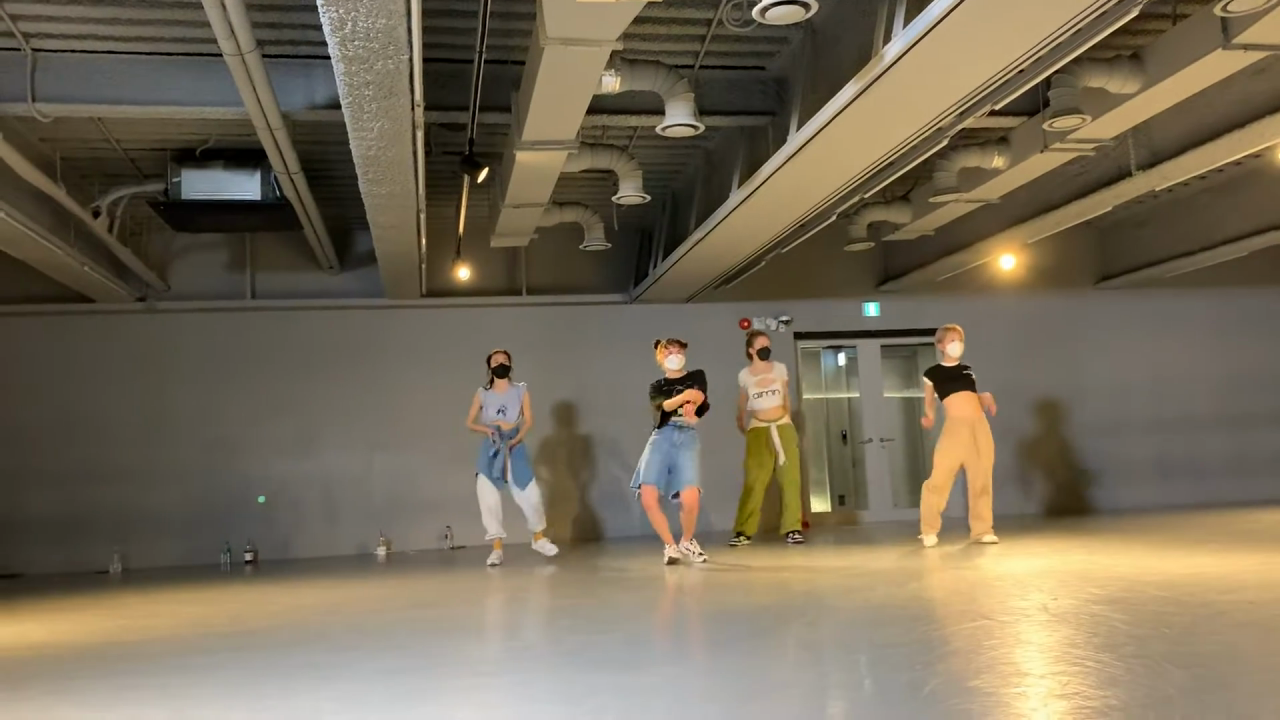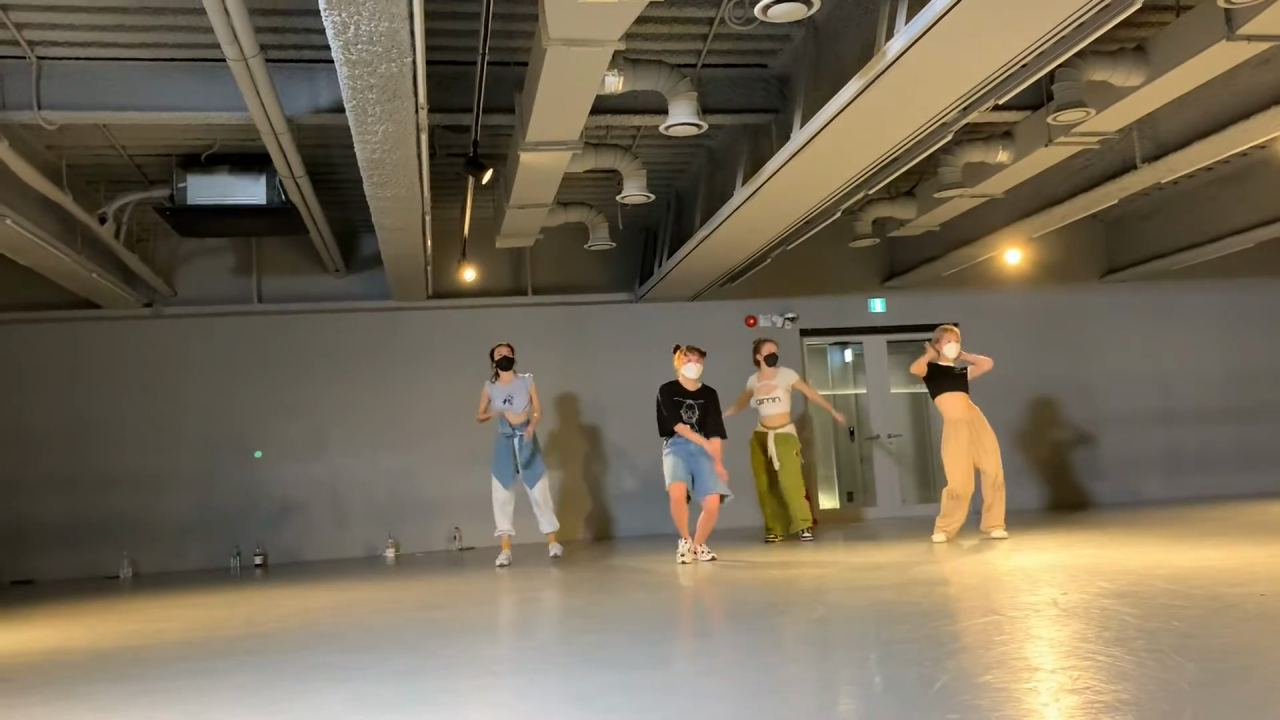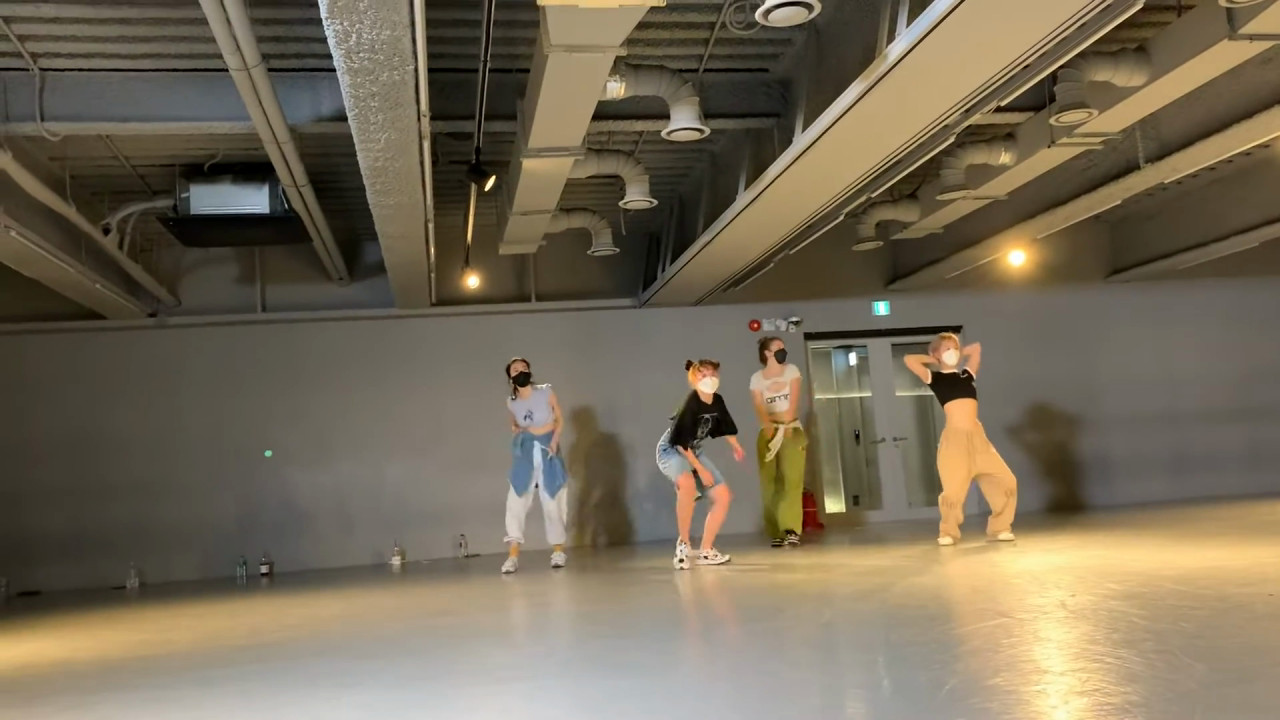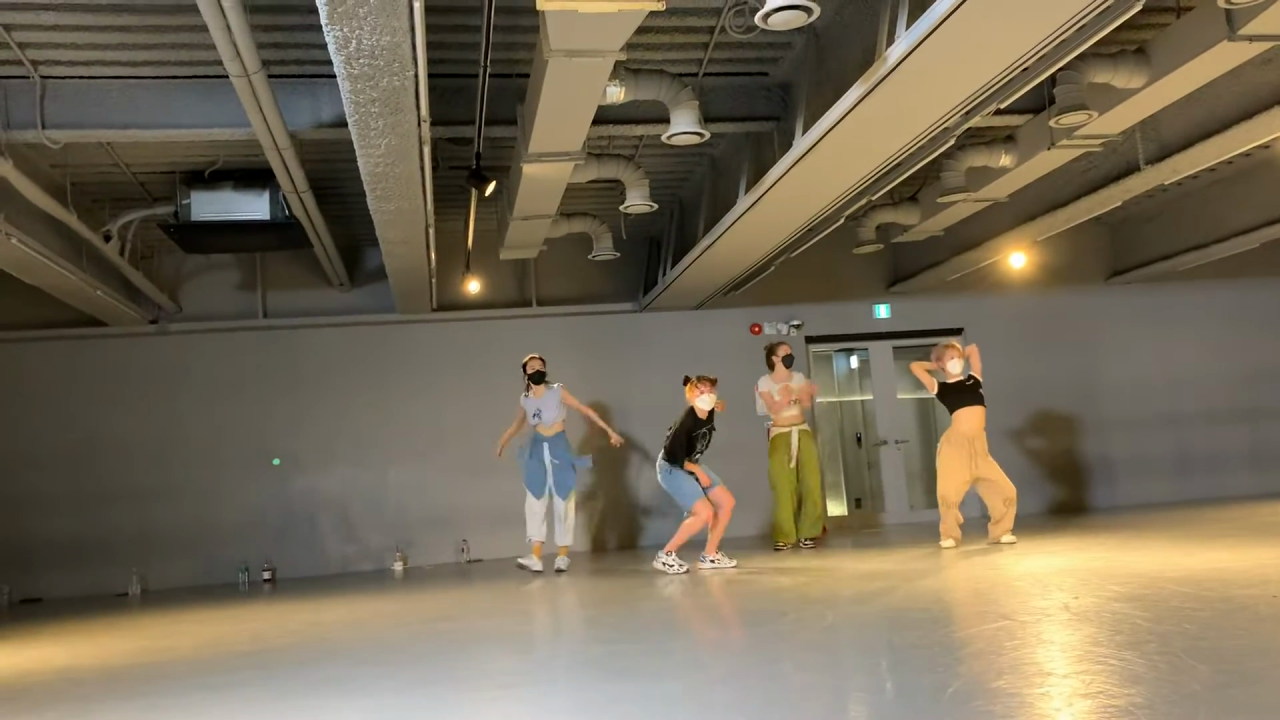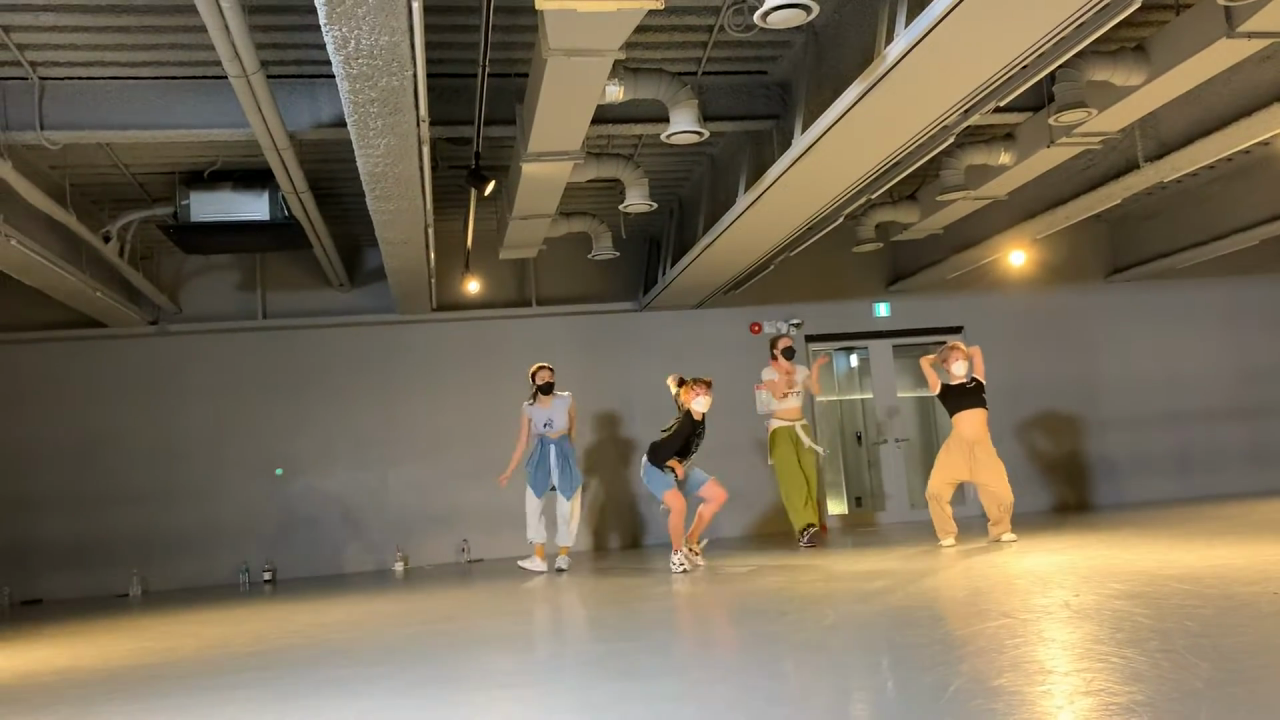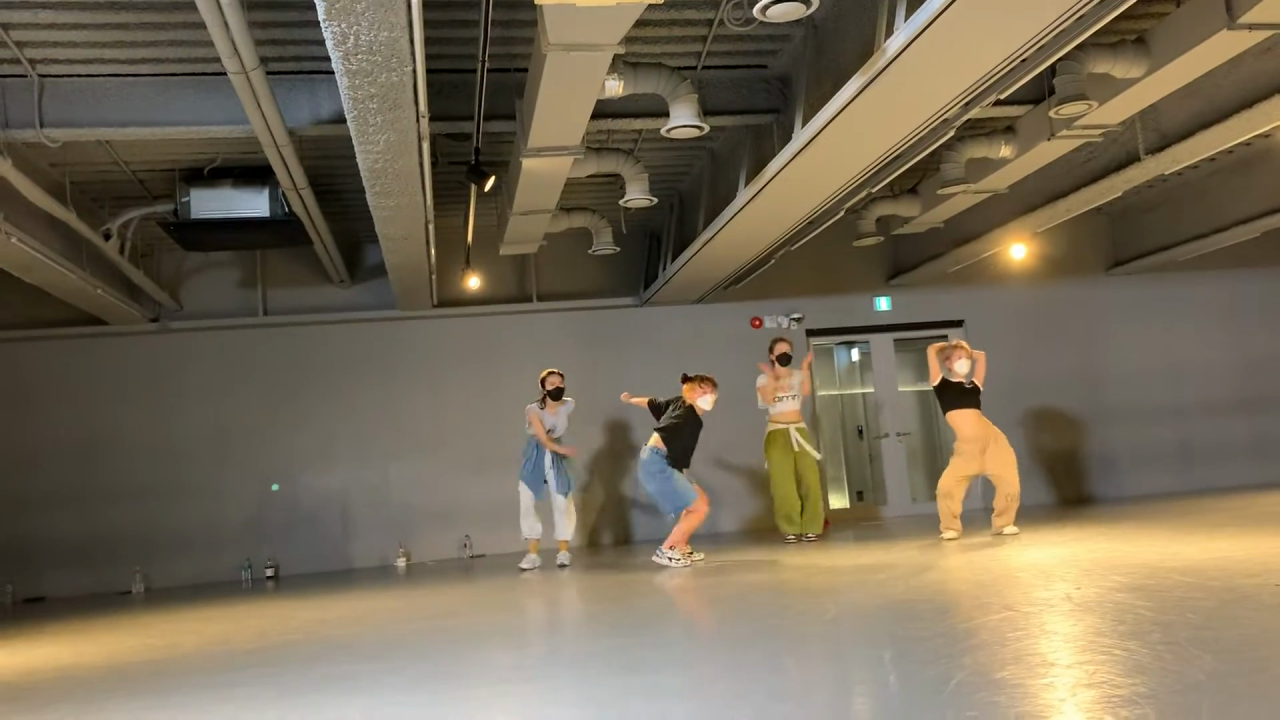
dt=0.3s
person 1, frame 1
left shoulder: (521, 390)
right shoulder: (483, 393)
left elbow: (528, 420)
right elbow: (470, 422)
left wrist: (516, 439)
right wrist: (487, 429)
left hip: (515, 444)
right hip: (491, 447)
left knee: (531, 496)
right knee: (488, 499)
left ankle: (539, 538)
right ankle: (497, 549)
person 1, frame 2
left shoulder: (527, 381)
right shoulder: (490, 387)
left elbow: (537, 411)
right elbow: (479, 416)
left wrist: (531, 428)
right wrist: (491, 414)
left hip: (525, 438)
right hip: (504, 441)
left knee: (538, 491)
right knee: (502, 495)
left ankle: (552, 542)
right ankle: (506, 549)
person 1, frame 3
left shoulder: (546, 392)
right shoulder: (512, 402)
left elbow: (559, 419)
left wrist: (555, 441)
right wrist: (516, 429)
left hip: (548, 449)
right hip: (526, 451)
left knee: (553, 503)
right knee: (516, 503)
left ankle: (558, 552)
right ankle: (513, 556)
person 1, frame 4
left shoulder: (557, 392)
right shoulder: (525, 400)
left elbow: (585, 410)
right elbow: (518, 424)
left wrist: (609, 430)
right wrist: (502, 443)
left hip: (558, 448)
right hip: (537, 451)
left knee: (562, 503)
right knee: (535, 504)
left ankle: (562, 555)
right ankle: (535, 557)
person 1, frame 5
left shoulder: (566, 400)
right shoulder: (528, 408)
right elbow: (522, 441)
left wrist: (571, 446)
right wrist: (510, 470)
left hip: (563, 452)
right hip: (542, 453)
left knee: (567, 505)
right knee: (533, 503)
left ankle: (563, 555)
right ankle: (538, 557)
person 1, frame 6
left shoulder: (568, 406)
right shoulder: (534, 410)
right elbow: (546, 442)
right wrist: (562, 449)
left hip: (556, 454)
right hip: (535, 454)
left knee: (562, 501)
right knee: (528, 500)
left ankle: (563, 551)
right ankle: (532, 554)
person 2, frame 1
left shoulder: (967, 370)
right shoulder: (933, 373)
right elbow: (929, 402)
left wrist: (986, 399)
right wrist: (929, 417)
left hip: (979, 425)
right hip: (955, 427)
left knee: (981, 480)
right knee: (939, 478)
left ankle: (982, 530)
right ankle: (929, 530)
person 2, frame 2
left shoulder: (963, 371)
right shoulder: (930, 369)
left elbow: (988, 364)
right elbow: (914, 369)
left wrist: (962, 356)
right wrist: (930, 355)
left hip: (977, 422)
right hip: (954, 428)
left knee: (994, 474)
right knee: (959, 483)
left ankle: (993, 524)
right ankle: (944, 529)
person 2, frame 3
left shoulder: (967, 375)
right shoulder: (934, 377)
left elbow: (976, 348)
right elbow: (908, 359)
left wrist: (959, 356)
right wrist: (932, 360)
left hip: (977, 436)
right hip: (954, 438)
left knee: (1006, 481)
right knee: (953, 491)
left ankle: (1000, 528)
right ankle: (948, 532)
person 2, frame 4
left shoulder: (973, 380)
right shoulder: (940, 388)
left elbow: (973, 348)
right elbow: (915, 366)
right wrist: (936, 366)
left hip: (978, 445)
right hip: (955, 443)
left knee: (1006, 490)
right knee: (948, 492)
left ankle: (1000, 531)
right ankle: (949, 535)
person 2, frame 5
left shoulder: (976, 382)
right shoulder: (943, 389)
left elbow: (976, 350)
right elbow: (924, 361)
right wrist: (940, 357)
left hip: (983, 447)
right hip: (957, 447)
left knee: (1002, 494)
right knee: (935, 489)
left ankle: (1000, 530)
right ankle: (947, 534)
person 2, frame 6
left shoulder: (973, 386)
right shoulder: (941, 384)
left elbow: (981, 356)
right elbow: (931, 350)
right wrist: (948, 347)
left hip: (991, 440)
right hip: (966, 447)
left knee: (1010, 483)
right knee: (946, 487)
left ankle: (1002, 523)
right ankle: (950, 527)
person 3, frame 1
left shoulder: (780, 368)
right shoulder: (745, 375)
right elbow: (742, 403)
right wrist: (740, 421)
left hip: (783, 427)
right hip: (758, 429)
left knee: (790, 478)
right knee: (755, 480)
left ankle: (792, 528)
right ankle: (744, 530)
person 3, frame 2
left shoulder: (786, 374)
right shoulder: (753, 380)
left elbow: (811, 394)
right elbow: (741, 402)
left wrist: (833, 412)
right wrist: (721, 416)
left hip: (784, 434)
right hip: (761, 435)
left knee: (789, 481)
right knee: (764, 484)
left ankle: (803, 525)
right ankle: (775, 529)
person 3, frame 3
left shoulder: (791, 370)
right shoulder: (757, 378)
left elbow: (794, 399)
right elbow: (759, 408)
left wrist: (788, 421)
right wrist: (767, 425)
left hip: (792, 430)
right hip: (769, 432)
left knee: (792, 479)
right knee: (770, 484)
left ankle: (791, 530)
right ankle: (777, 532)
person 3, frame 4
left shoulder: (799, 377)
right shoulder: (764, 382)
left elbow: (807, 403)
right elbow: (773, 409)
left wrist: (800, 395)
right wrist: (791, 395)
left hip: (803, 433)
right hip: (779, 435)
left knee: (811, 484)
right knee: (783, 488)
left ankle: (807, 534)
right ankle: (784, 537)
person 3, frame 5
left shoulder: (801, 370)
right shoulder: (769, 372)
left elbow: (816, 390)
right elbow: (777, 394)
left wrist: (816, 369)
right wrist: (783, 375)
left hip: (801, 428)
right hip: (780, 428)
left knee: (809, 479)
right knee: (791, 478)
left ankle: (809, 527)
right ankle: (804, 526)
person 3, frame 6
left shoulder: (799, 375)
right shoulder: (763, 379)
left elbow: (807, 391)
right elbow: (765, 400)
left wrist: (805, 368)
right wrist: (771, 379)
left hip: (799, 430)
right hip: (776, 432)
left knee: (810, 479)
right knee: (782, 482)
left ankle: (810, 528)
right ankle: (790, 529)
person 4, frame 1
left shoulder: (696, 376)
right shoulder: (657, 386)
left elbow: (700, 395)
right elbow: (664, 405)
left wrist: (692, 404)
right wrist: (684, 396)
left hip: (687, 437)
right hip: (661, 437)
left knee: (690, 500)
right knee: (648, 497)
left ankle: (688, 540)
right ankle: (670, 546)
person 4, frame 2
left shoulder: (709, 394)
right shoulder: (667, 390)
left elbow: (715, 429)
right elbow: (675, 424)
left wrist: (719, 462)
right wrist: (704, 442)
left hip: (702, 450)
right hip: (675, 447)
left knee: (712, 503)
right knee: (677, 492)
left ankle: (698, 545)
right ankle: (685, 539)
person 4, frame 3
left shoulder: (717, 402)
right shoulder: (691, 403)
left elbow: (725, 426)
right elbow: (681, 442)
left wrist: (735, 445)
right wrist: (699, 468)
left hip: (695, 451)
right hip: (672, 451)
left knee: (723, 496)
right knee: (687, 483)
left ankle: (705, 551)
right ankle: (683, 542)
person 4, frame 4
left shoulder: (709, 412)
right shoulder: (686, 421)
right elbow: (674, 456)
right wrist: (698, 470)
left hip: (691, 465)
right hip: (671, 468)
left knee: (727, 502)
right knee: (705, 513)
left ankle: (710, 555)
right ankle: (666, 555)
person 4, frame 5
left shoulder: (698, 414)
right shoulder: (684, 424)
left elbow: (676, 395)
right elbow: (656, 453)
left wrist: (672, 383)
right wrist: (677, 466)
left hip: (678, 464)
right hip: (657, 467)
left knee: (718, 495)
right knee: (678, 504)
left ankle: (690, 542)
right ankle: (677, 552)
person 4, frame 6
left shoulder: (677, 404)
right shoulder: (693, 422)
left elbow: (652, 403)
right elbow: (681, 459)
left wrist: (630, 399)
right wrist: (680, 467)
left hip: (649, 460)
right hip: (657, 465)
left knee: (701, 499)
right knee: (700, 509)
left ankle: (682, 548)
right ankle: (665, 551)
